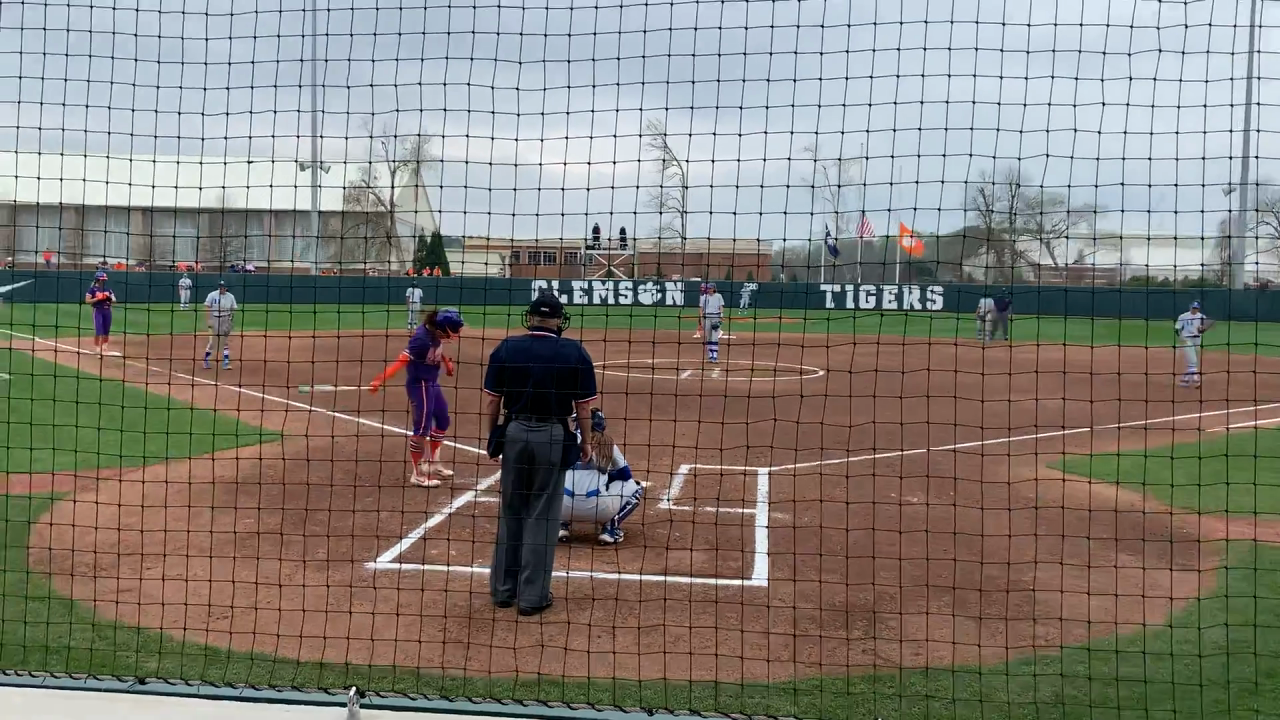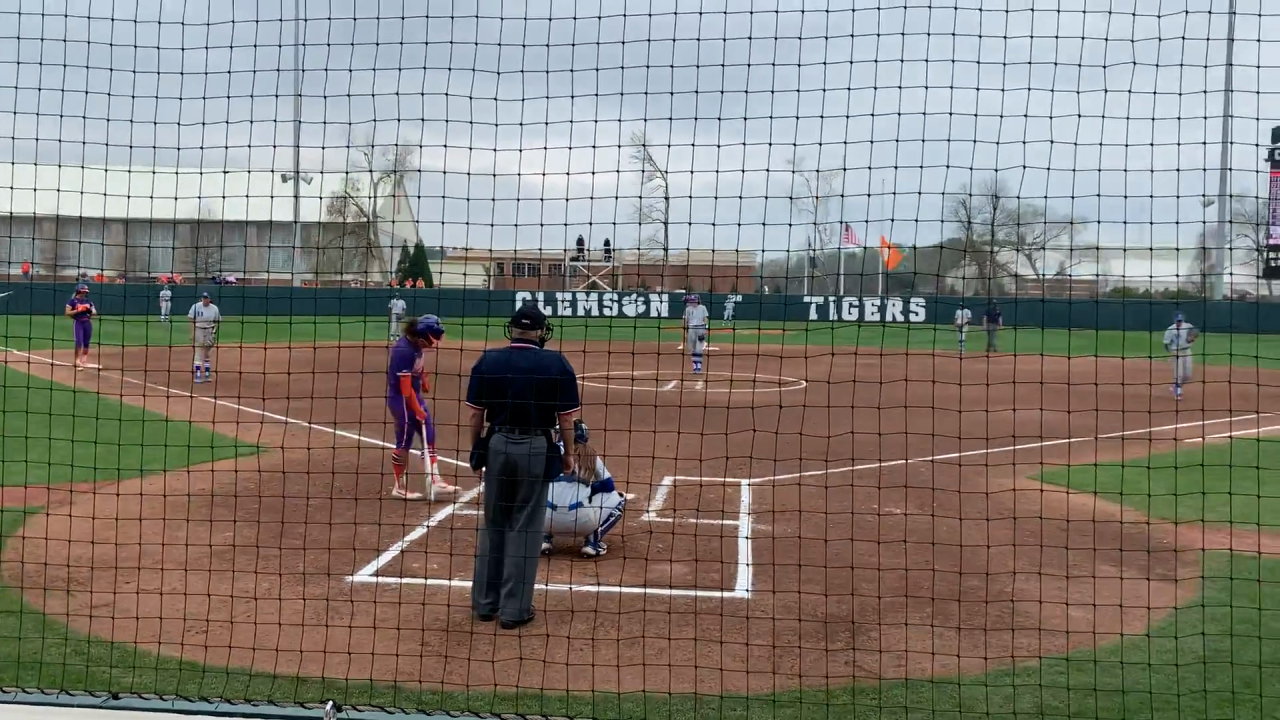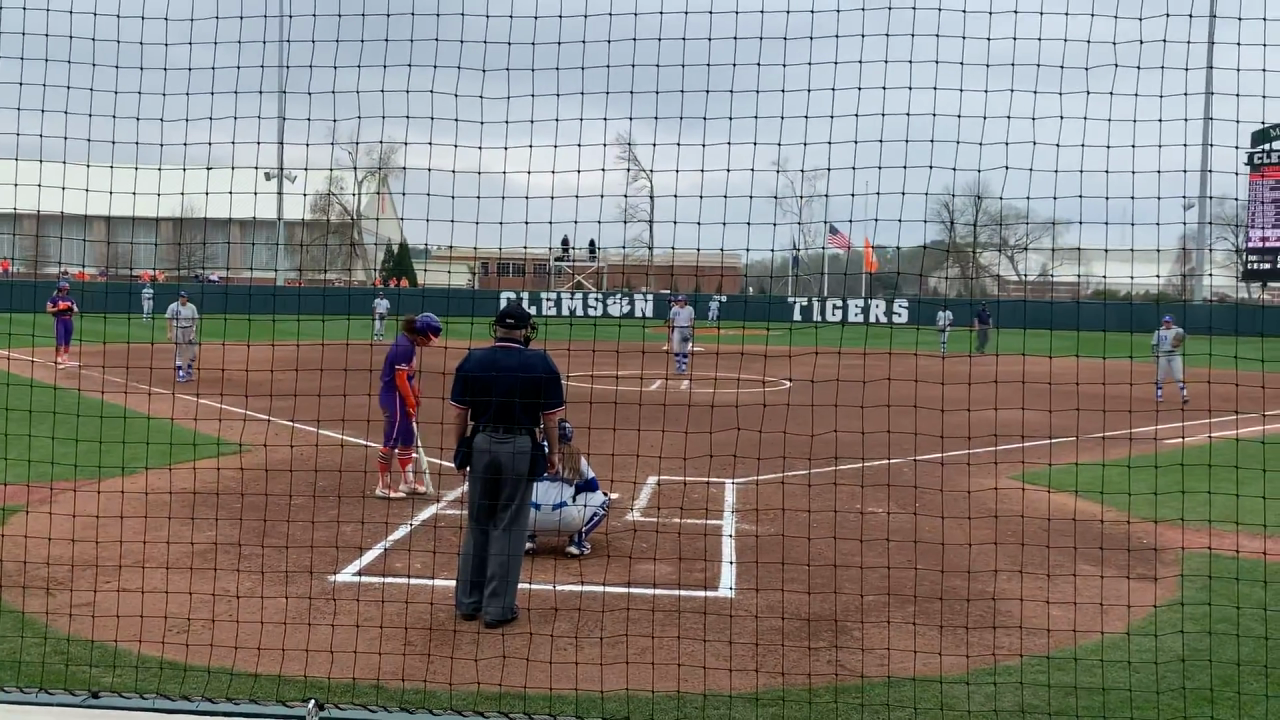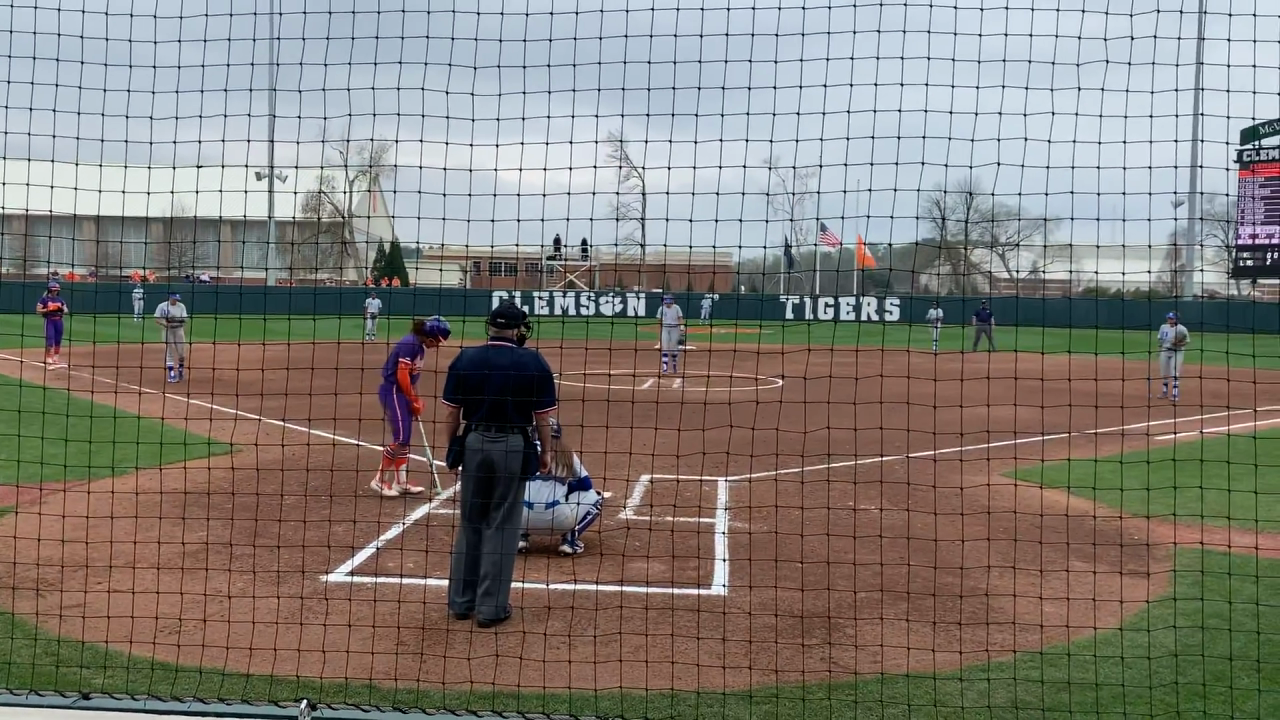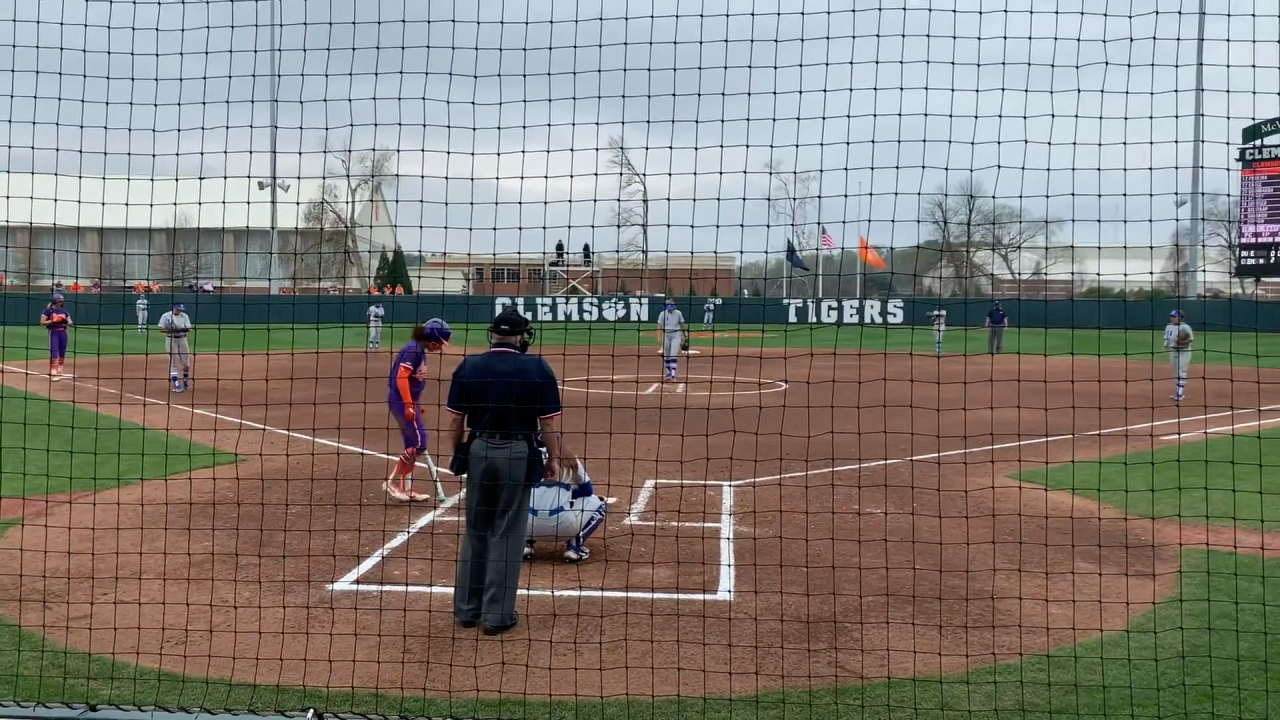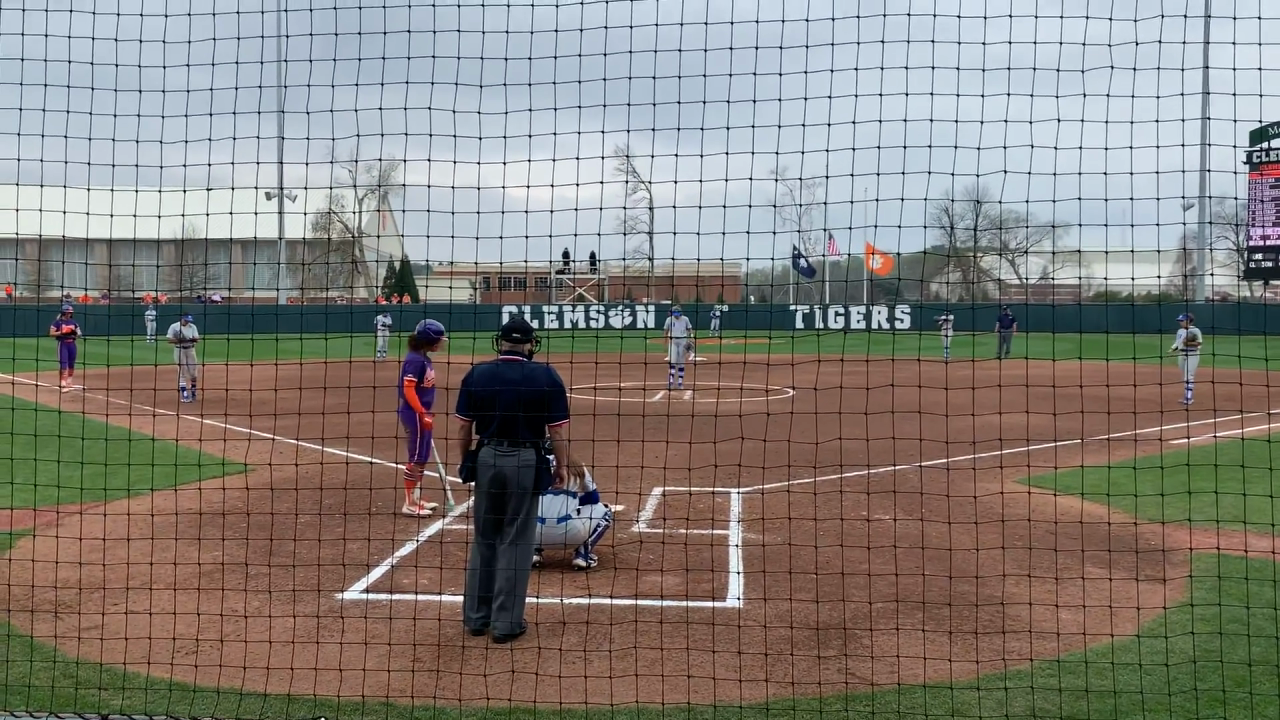
dt=0.5s
person 1, frame 1
left shoulder: (506, 348)
right shoulder: (574, 352)
left elbow: (492, 401)
right elbow: (583, 406)
left wrist: (492, 438)
right wrist: (586, 442)
left hip: (514, 433)
right hip: (554, 436)
left knee: (510, 511)
right knee: (543, 514)
left ankle: (503, 588)
right ankle: (533, 595)
person 1, frame 2
left shoulder: (487, 360)
right shoulder: (556, 363)
left elbow: (475, 414)
right elbow: (565, 417)
left wrist: (476, 451)
right wrist: (568, 453)
left hip: (497, 446)
right hip: (536, 449)
left knee: (493, 524)
right knee: (525, 527)
left ankle: (485, 602)
right ankle: (514, 608)
person 1, frame 3
left shoulder: (472, 360)
right shoulder: (540, 363)
left elbow: (460, 413)
right elbow: (550, 417)
left wrist: (461, 450)
right wrist: (553, 452)
left hip: (481, 445)
right hip: (521, 448)
left knee: (476, 523)
right knee: (509, 527)
left ankle: (468, 601)
right ankle: (498, 607)
person 1, frame 4
left shoulder: (464, 359)
right shoulder: (533, 362)
left elbow: (452, 413)
right elbow: (542, 416)
left wrist: (453, 449)
right wrist: (545, 451)
left hip: (474, 444)
right hip: (513, 447)
left knee: (469, 523)
right knee: (502, 526)
left ankle: (461, 601)
right ankle: (491, 607)
person 1, frame 5
left shoulder: (468, 366)
right shoulder: (537, 368)
left elbow: (455, 419)
right elbow: (549, 421)
left wrist: (457, 455)
right wrist: (553, 458)
left hip: (479, 451)
right hip: (518, 454)
left knee: (475, 531)
right knee: (508, 534)
left ankle: (467, 608)
right ankle: (497, 614)
person 1, frame 6
left shoulder: (477, 374)
right shoulder: (545, 376)
left elbow: (464, 426)
right elbow: (557, 430)
left wrist: (465, 462)
right wrist: (561, 466)
left hip: (487, 459)
right hip: (526, 462)
left knee: (483, 538)
right knee: (516, 541)
left ankle: (476, 617)
right ankle: (506, 622)
person 2, frame 1
left shoulder: (434, 332)
right shoulder: (421, 339)
right elbow: (401, 361)
left wrist: (446, 360)
right wrist: (380, 380)
left hip: (432, 382)
right hip: (419, 385)
left knee: (443, 421)
right knee: (421, 429)
left ankle: (433, 464)
right ankle: (418, 474)
person 2, frame 2
left shoulder: (416, 344)
right shoulder: (404, 350)
right elbow: (405, 386)
left wrist: (423, 376)
right wrist: (417, 410)
left hip: (415, 395)
right hip: (401, 399)
left knee: (429, 437)
right knee: (404, 442)
left ankle: (435, 482)
right ankle: (399, 487)
person 2, frame 3
left shoulder: (409, 342)
right shoulder: (404, 346)
right elbow: (400, 379)
left wrist: (415, 393)
right wrist: (410, 403)
left hip: (402, 396)
right hip: (394, 397)
left knee: (408, 440)
right knee: (391, 441)
left ankle: (408, 482)
right ankle: (383, 486)
person 2, frame 4
left shoulder: (419, 346)
right shoulder: (410, 344)
right elbow: (402, 374)
left wrist: (416, 399)
right wrist: (413, 400)
left hip: (402, 393)
right hip: (392, 392)
left knee: (405, 439)
right knee: (400, 438)
left ankle: (400, 482)
right ankle: (379, 481)
person 2, frame 5
left shoulder: (419, 351)
right shoulder: (412, 349)
right elbow: (401, 377)
left wrist: (414, 405)
right wrist: (408, 405)
left hip: (409, 402)
right hip: (402, 401)
left knee: (415, 445)
right knee: (418, 444)
left ankle: (406, 489)
right ankle: (392, 481)
person 2, frame 6
left shoulder: (423, 358)
right shoulder: (415, 359)
right elbow: (408, 390)
right wrist: (422, 414)
left hip: (421, 412)
right hip: (415, 413)
left knee: (423, 457)
right knee: (416, 458)
left ankle: (416, 499)
right ankle: (409, 504)
